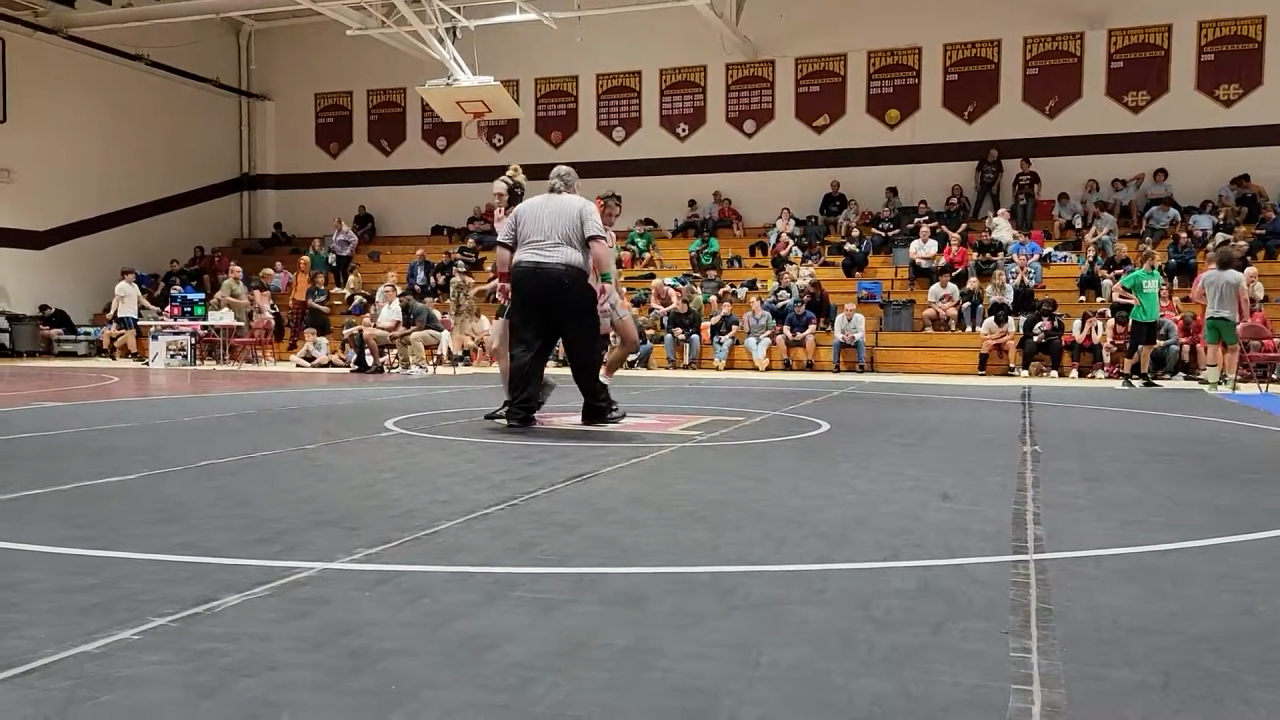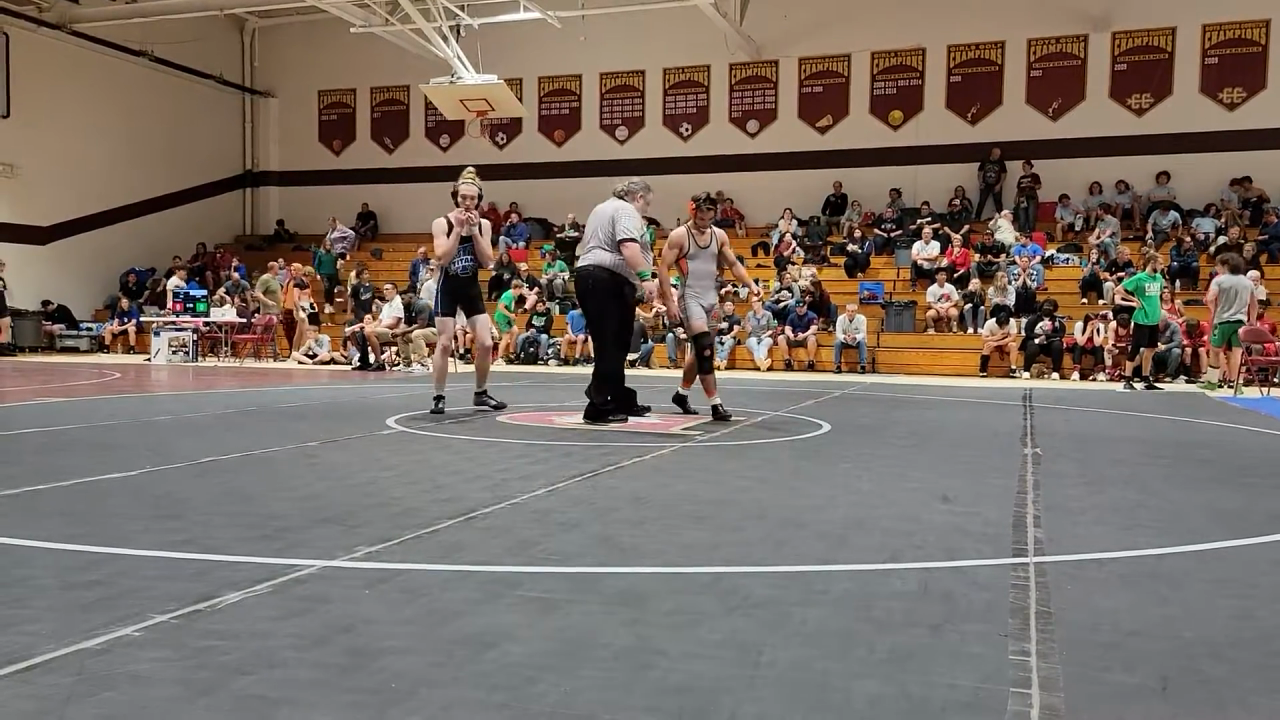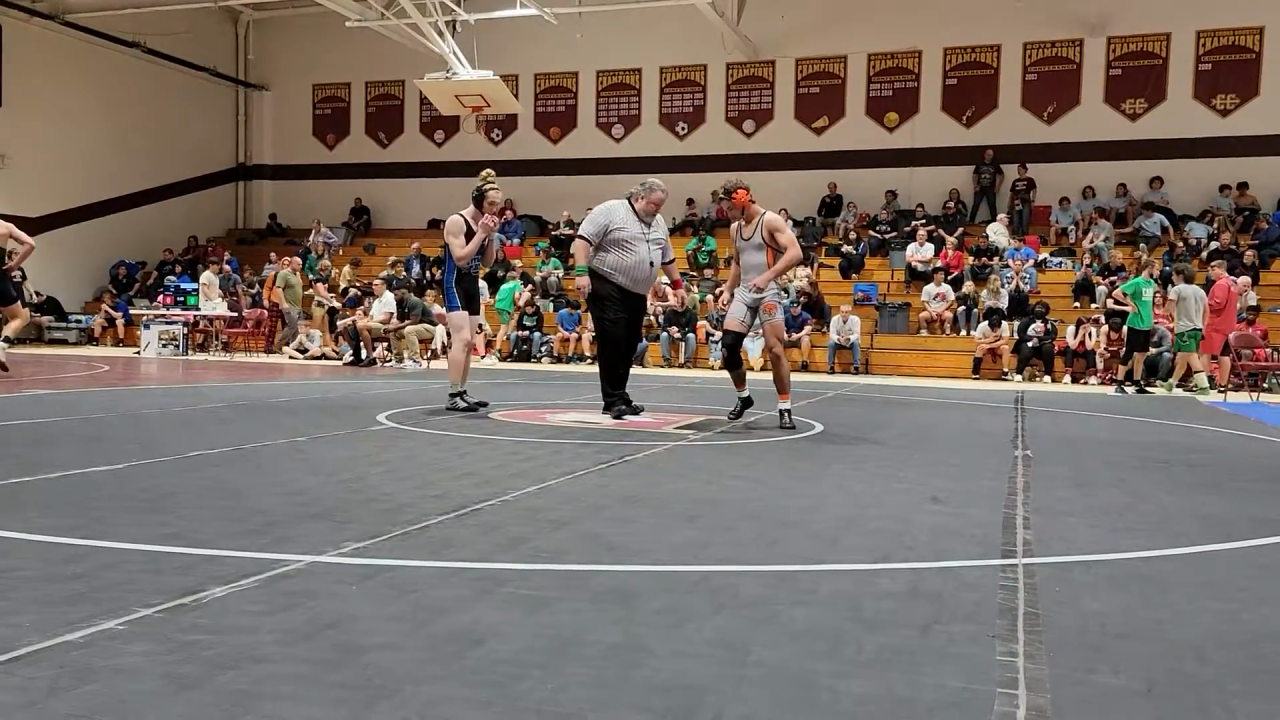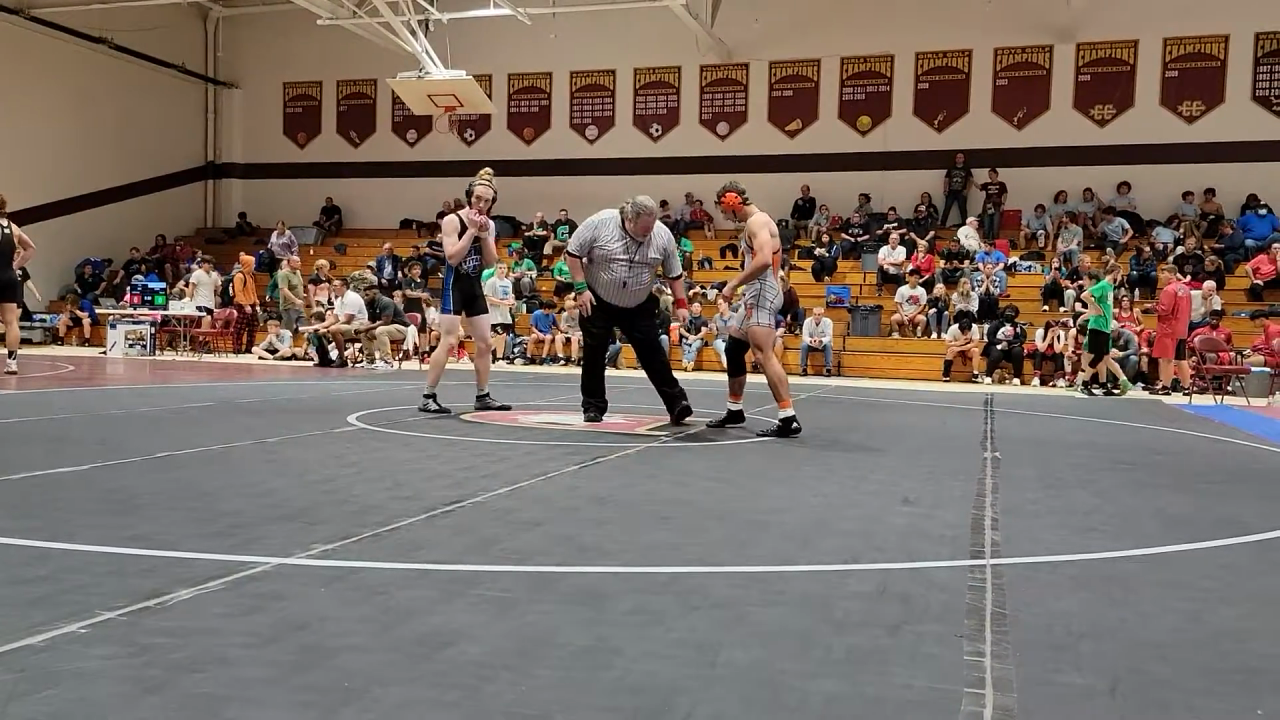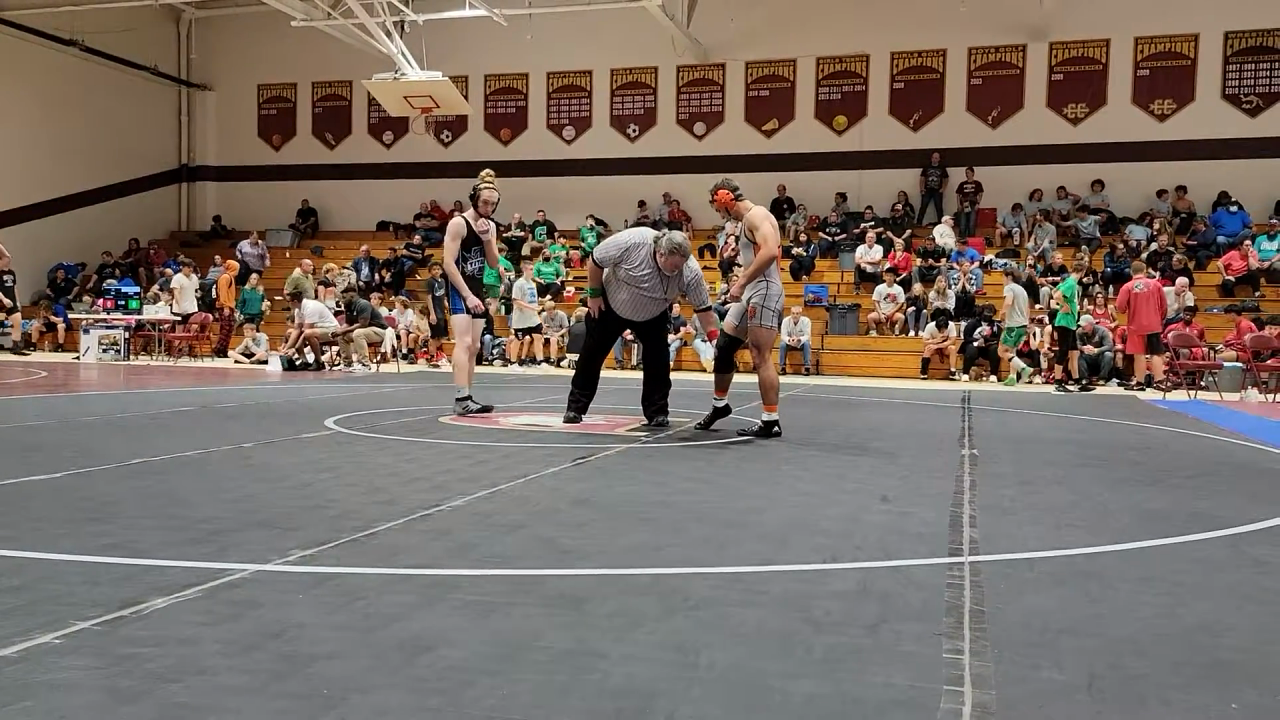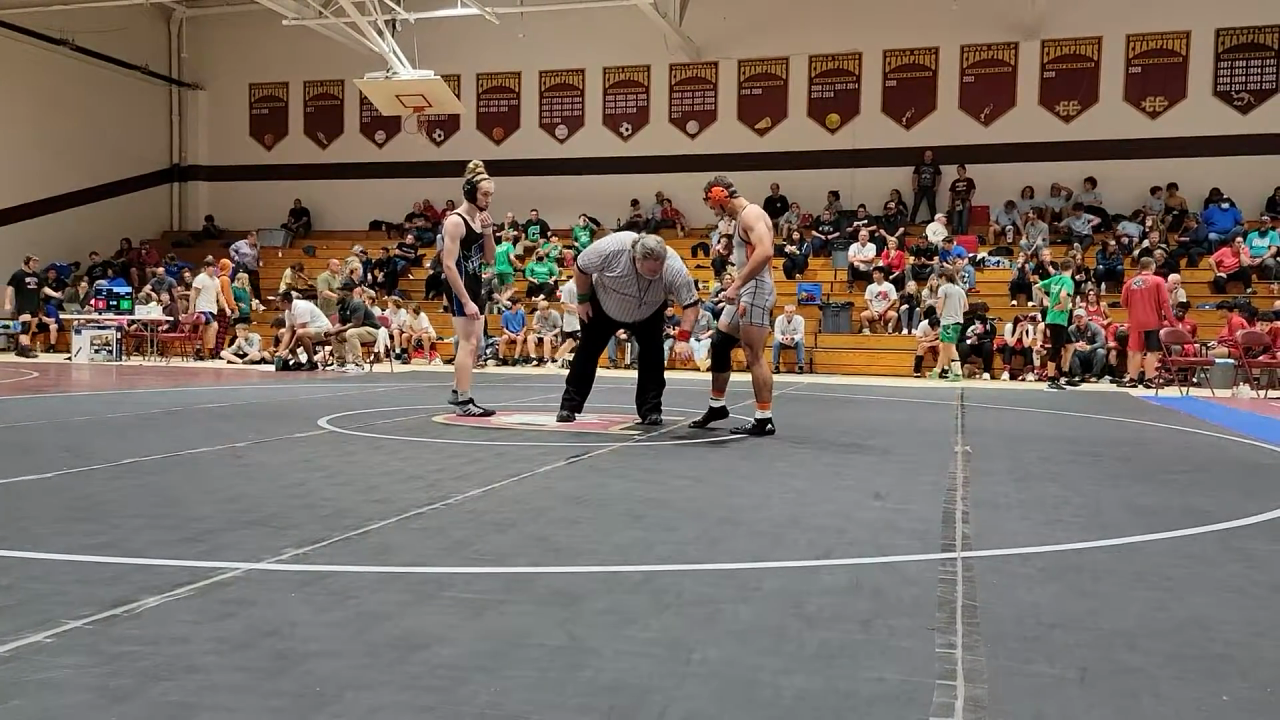
dt=0.7s
person 1, frame 1
left shoulder: (526, 222)
right shoulder: (511, 223)
left elbow: (515, 261)
left wrist: (501, 228)
right wrist: (491, 285)
left hip: (522, 290)
right hip: (511, 290)
left knee: (501, 348)
right knee: (504, 348)
left ankle: (516, 402)
right ankle: (540, 385)
person 1, frame 2
left shoulder: (484, 225)
right shoulder: (442, 223)
left elbow: (486, 262)
right elbow: (441, 259)
left wrist: (475, 230)
right wrist: (458, 229)
left hip: (472, 288)
right hip: (448, 288)
left knee: (485, 344)
right knee: (445, 344)
left ankle: (481, 393)
right ankle: (438, 398)
person 1, frame 3
left shoulder: (484, 224)
right shoulder: (456, 221)
left elbow: (487, 262)
right elbow: (460, 259)
left wrist: (491, 236)
right wrist: (481, 233)
left hip: (472, 285)
right hip: (455, 285)
left knee: (469, 343)
right knee: (462, 339)
left ankle: (461, 392)
right ankle: (453, 396)
person 1, frame 4
left shoulder: (489, 225)
right shoulder: (453, 221)
left elbow: (491, 262)
right elbow: (451, 257)
left wrist: (484, 235)
right wrist: (472, 232)
left hip: (475, 287)
right hip: (454, 285)
left knee: (485, 343)
right knee: (449, 341)
left ankle: (482, 397)
right ankle: (427, 397)
person 1, frame 5
left shoulder: (490, 226)
right shoulder: (458, 223)
left elbow: (494, 264)
right elbow: (448, 264)
left wrist: (487, 239)
right wrist: (467, 295)
left hip: (477, 289)
right hip: (460, 290)
left knee: (474, 347)
right knee: (464, 343)
left ankle: (463, 399)
right ankle: (463, 399)
person 1, frame 6
left shoulder: (481, 219)
right shoulder: (455, 221)
left elbow: (489, 259)
right elbow: (448, 265)
left wrist: (489, 233)
right wrist: (466, 301)
left hip: (475, 285)
right hip: (460, 288)
left knee: (475, 344)
right knee: (468, 343)
left ankle: (458, 391)
right ankle: (464, 403)
person 2, frame 1
left shoulder: (611, 236)
left wrist: (621, 298)
left hip: (612, 296)
right hip: (600, 297)
left knee: (632, 341)
right knee: (601, 344)
person 2, frame 2
left shoulder: (719, 235)
right shoulder: (678, 235)
left elbow: (733, 264)
right elbow: (664, 269)
left wrist: (750, 284)
right wrist: (670, 301)
left hip: (711, 297)
right hip: (690, 298)
left knee: (700, 351)
right knee: (705, 347)
left ankle: (681, 394)
right ankle: (715, 403)
person 2, frame 3
left shoulder: (772, 221)
right shoulder: (735, 228)
left elbow: (795, 253)
left wrist: (768, 276)
right wrist: (727, 291)
left hip: (768, 293)
right hip: (743, 293)
left knee: (775, 351)
right knee: (729, 345)
left ankle: (785, 409)
right ankle: (743, 396)
person 2, frame 4
left shoulder: (757, 222)
right shoulder: (755, 223)
left elbow: (764, 260)
left wrist: (734, 284)
right wrist: (740, 289)
left hip: (762, 294)
right hip: (756, 294)
left knee: (764, 356)
right knee: (733, 350)
left ankle: (788, 419)
right ankle: (734, 411)
person 2, frame 5
left shoulder: (757, 215)
right shoulder: (746, 221)
left elbow: (770, 252)
left wrist: (740, 282)
left hip: (765, 291)
right hip: (751, 292)
left knee: (760, 358)
right knee: (724, 346)
left ankle: (770, 422)
right ankle: (720, 405)
person 2, frame 6
left shoulder: (752, 214)
right shoulder: (741, 217)
left elbow: (764, 252)
left wrist: (736, 284)
left hip: (756, 290)
right hip: (745, 291)
left knee: (753, 356)
right knee: (719, 345)
left ankle: (764, 420)
right ankle: (717, 406)
person 3, frame 1
left shoulder: (524, 207)
right shoulder: (583, 206)
left elbow: (503, 246)
right elbow: (598, 244)
left wrist: (504, 279)
right wrist: (606, 279)
left hip: (526, 278)
right hip: (566, 280)
left knee: (526, 347)
right knee: (583, 346)
left ankle: (519, 412)
right ankle: (596, 408)
person 3, frame 2
left shoulder: (605, 208)
right shoulder: (626, 211)
right elbow: (629, 246)
right wrist: (645, 278)
left hip: (592, 281)
right hip: (609, 283)
left knee: (613, 344)
right knee: (612, 345)
left ankle: (622, 400)
right ankle: (598, 407)
person 3, frame 3
left shoulder: (658, 223)
right shoulder: (610, 211)
left elbow: (667, 259)
right elbow: (582, 239)
left wrist: (678, 285)
right wrist: (581, 273)
left hip: (635, 294)
right hip: (606, 287)
left knee: (628, 346)
right knee: (612, 342)
left ankle: (619, 398)
right ankle: (613, 399)
person 3, frame 4
left shoulder: (663, 235)
right shoulder: (599, 223)
left elbow: (674, 274)
right elbow: (573, 254)
left wrist: (680, 304)
right wrist: (581, 289)
left hip: (640, 307)
right hip: (598, 303)
left knee: (653, 354)
right knee: (594, 354)
left ankle: (677, 403)
right ankle: (593, 407)
person 3, frame 5
left shoulder: (690, 270)
right shoulder: (632, 242)
left elbow: (702, 307)
right elbow: (596, 261)
left wrist: (714, 337)
right wrist: (593, 294)
right hip: (608, 306)
left knee: (658, 359)
right knee: (592, 354)
left ankle: (657, 413)
right ankle: (575, 407)
person 3, frame 6
left shoulder: (674, 267)
right shoulder: (610, 248)
left elbow: (691, 304)
right elbow: (581, 268)
left wrist: (683, 339)
right wrist: (582, 300)
right hip: (602, 307)
left knee: (652, 355)
right knee: (586, 353)
left ankle: (650, 411)
right ankle: (569, 406)
